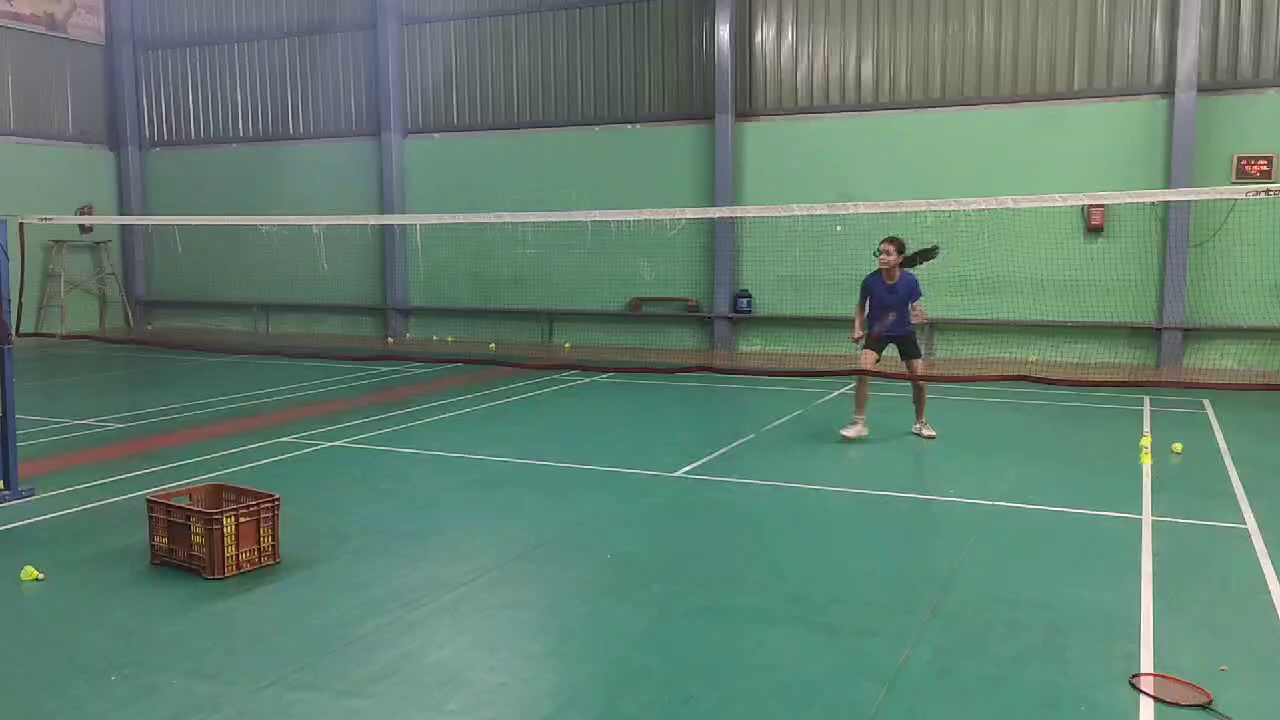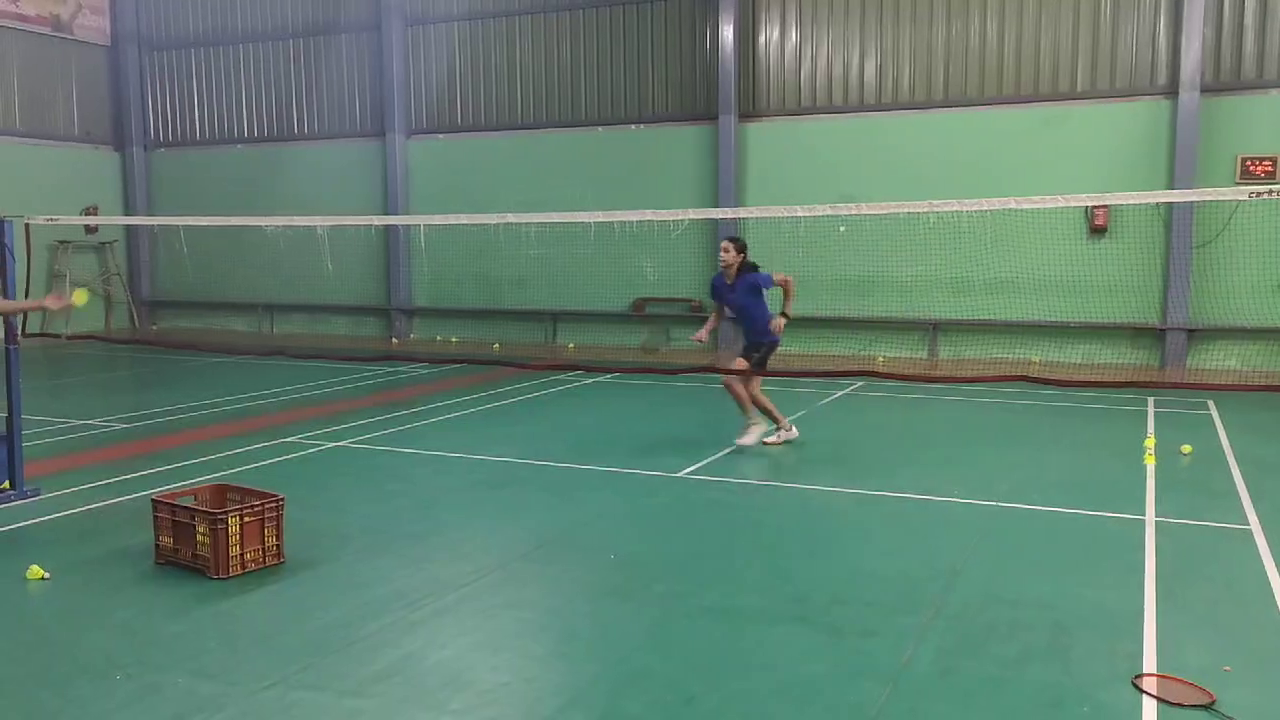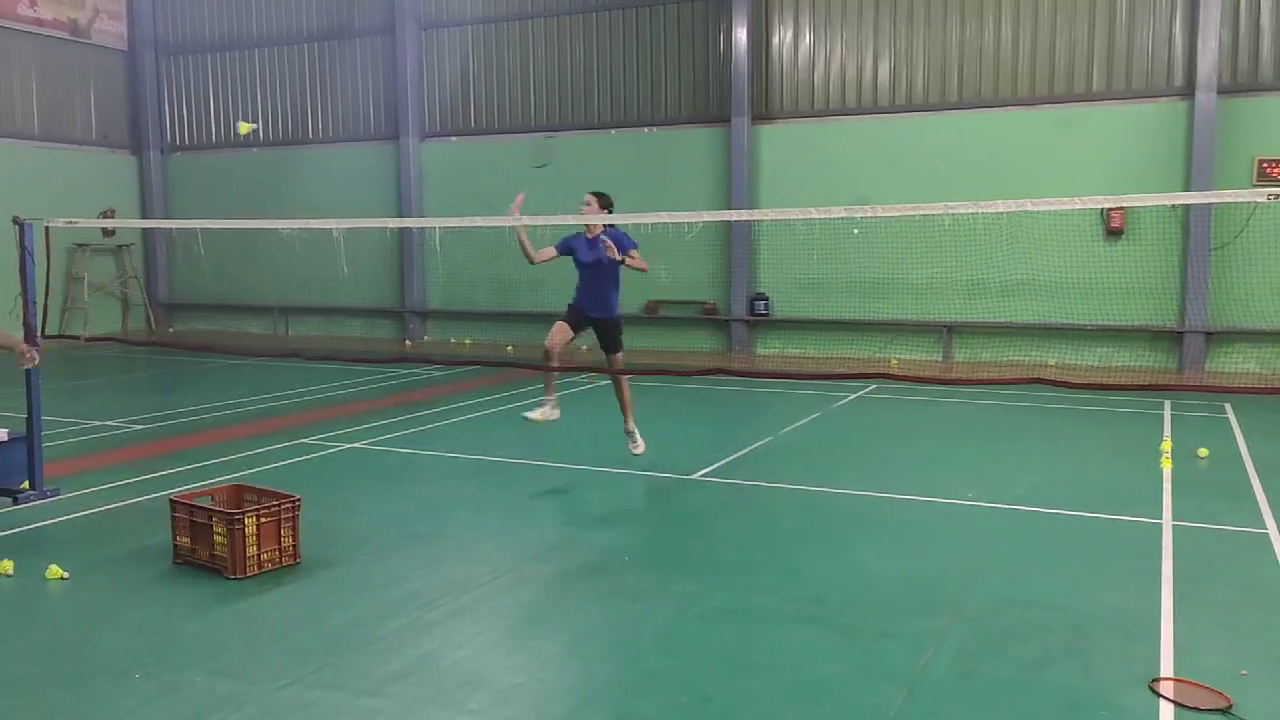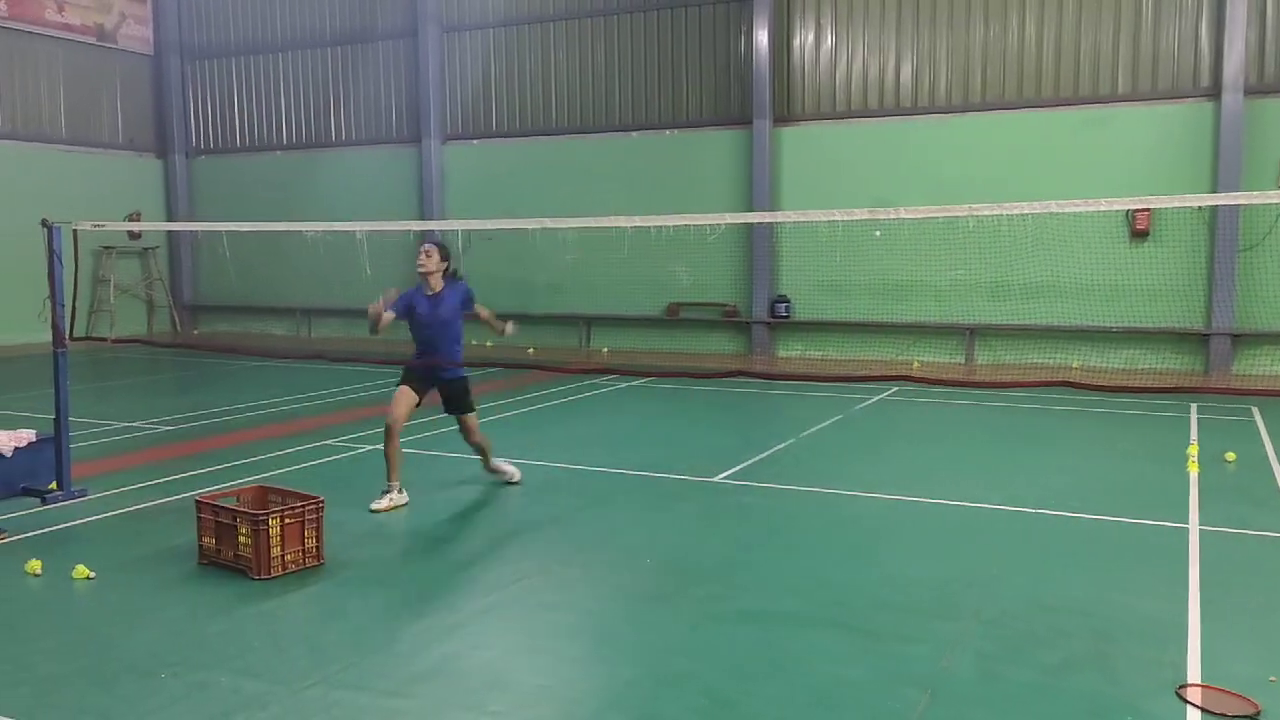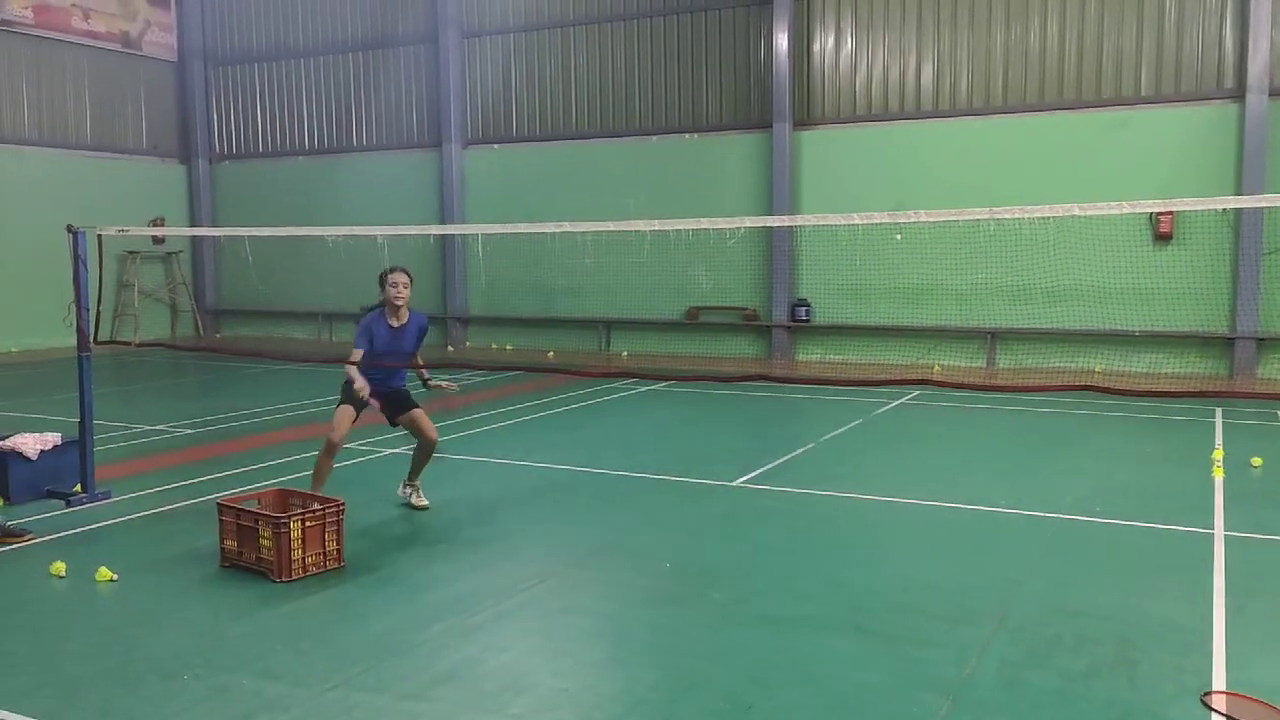
dt=0.4s
person 1, frame 1
left shoulder: (910, 280)
right shoulder: (871, 280)
left elbow: (918, 310)
right elbow: (861, 307)
left wrist: (918, 317)
right wrist: (858, 329)
left hip: (903, 332)
right hip: (878, 331)
left knee: (918, 379)
right knee: (863, 372)
left ankle: (920, 422)
right ankle: (859, 422)
person 1, frame 2
left shoulder: (752, 279)
right shoulder: (718, 282)
left elbow: (788, 282)
right elbow: (718, 314)
left wrist: (784, 315)
right wrist: (705, 331)
left hip: (765, 338)
right hip: (750, 338)
left knee: (730, 380)
right knee: (752, 392)
left ankle: (754, 423)
right ankle: (785, 427)
person 1, frame 3
left shoulder: (616, 236)
right shoulder: (574, 240)
left elbow: (643, 266)
right elbow: (534, 258)
left wrist: (619, 259)
right wrist: (519, 225)
left hip: (607, 314)
right hip: (579, 308)
left knee: (618, 375)
right knee: (550, 347)
left ankle: (630, 429)
right ankle: (549, 404)
person 1, frame 4
left shoulder: (459, 291)
right shoulder: (409, 298)
left elbow: (477, 311)
right elbow: (376, 328)
left wrist: (500, 326)
right wrist: (376, 315)
left hip: (453, 373)
right hip: (420, 370)
left knee: (474, 438)
right knee: (393, 422)
left ankle: (490, 462)
right ankle: (393, 489)
person 1, frame 5
left shoulder: (419, 322)
right shoulder: (371, 322)
right elbow: (352, 363)
left wrist: (428, 381)
right wrist: (358, 381)
left hip: (394, 389)
right hip: (362, 385)
left knee: (430, 439)
right knee: (334, 440)
left ankle: (410, 486)
